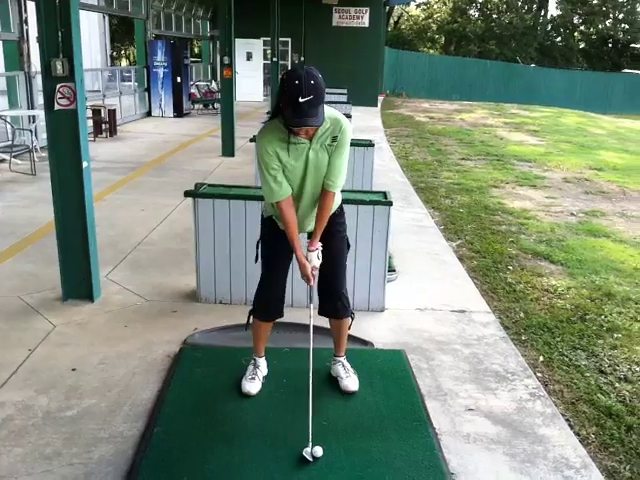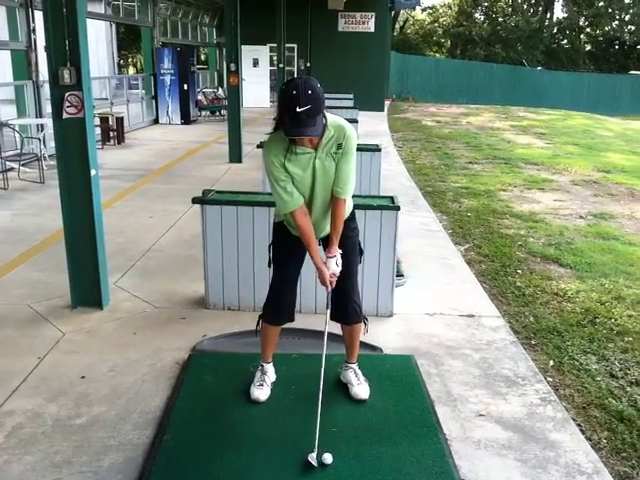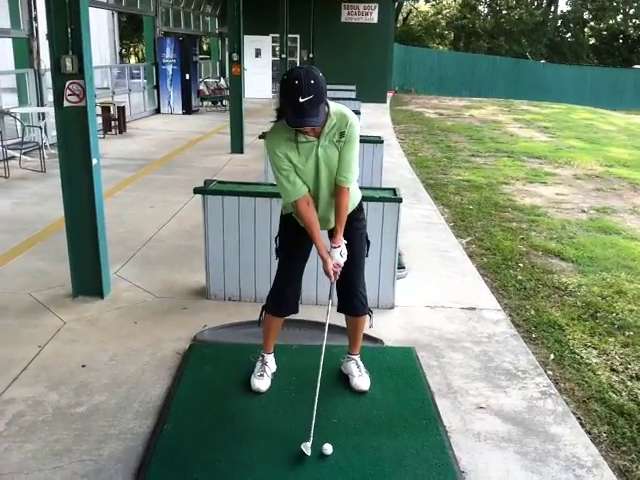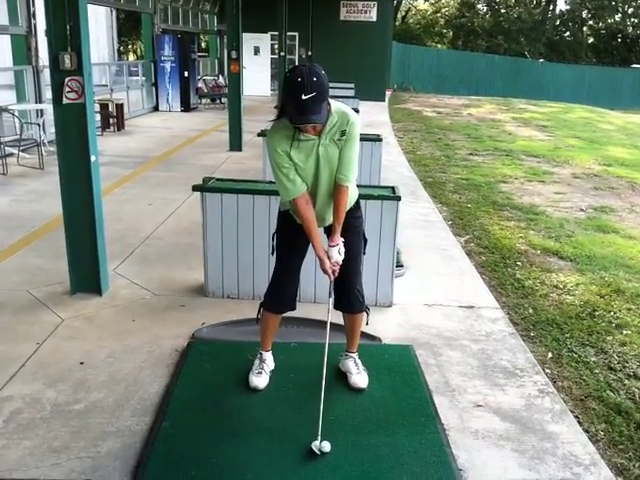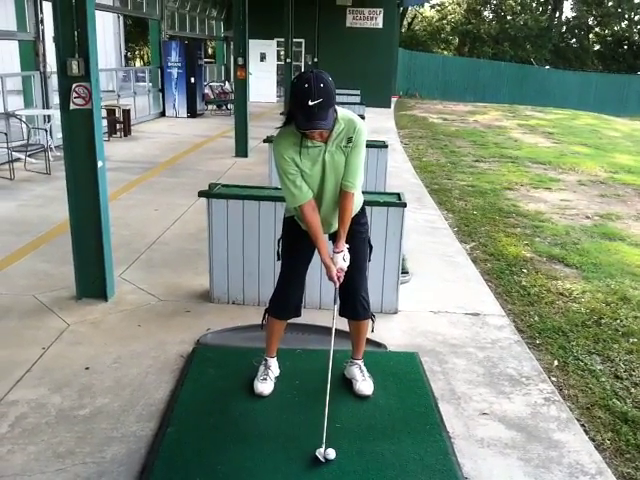
dt=1s
person 1, frame 1
left shoulder: (339, 127)
right shoulder: (268, 138)
left elbow: (330, 189)
right elbow: (283, 200)
left wrist: (316, 241)
right wrist: (300, 254)
left hip: (328, 215)
right hip: (280, 219)
left knee: (336, 290)
right knee: (269, 291)
left ankle: (340, 360)
right ankle: (258, 361)
person 1, frame 2
left shoulder: (344, 134)
right shoulder: (274, 150)
left elbow: (340, 196)
right elbow: (297, 210)
left wrist: (334, 249)
right wrist: (318, 263)
left hip: (339, 221)
right hip: (292, 227)
left knee: (349, 296)
right knee: (279, 295)
left ankle: (351, 367)
right ankle: (266, 367)
person 1, frame 3
left shoulder: (346, 122)
right shoulder: (277, 140)
left elbow: (344, 185)
right elbow: (301, 200)
left wrist: (338, 239)
right wrist: (323, 253)
left hip: (346, 211)
right hip: (299, 217)
left knee: (354, 288)
right knee: (284, 287)
left ankle: (353, 358)
right ankle: (267, 358)
person 1, frame 4
left shoulder: (347, 121)
right shoulder: (278, 137)
left elbow: (343, 183)
right elbow: (300, 198)
left wrist: (336, 237)
right wrist: (320, 250)
left hip: (344, 210)
right hip: (297, 215)
left knee: (351, 286)
right knee: (281, 285)
left ankle: (351, 356)
right ankle: (265, 355)
person 1, frame 5
left shoulder: (354, 128)
right shoulder: (285, 144)
left elbow: (349, 190)
right elbow: (305, 204)
left wrist: (341, 245)
right wrist: (325, 257)
left hip: (350, 217)
right hip: (302, 221)
left knee: (357, 293)
right knee: (287, 291)
left ankle: (356, 363)
right ankle: (269, 362)
